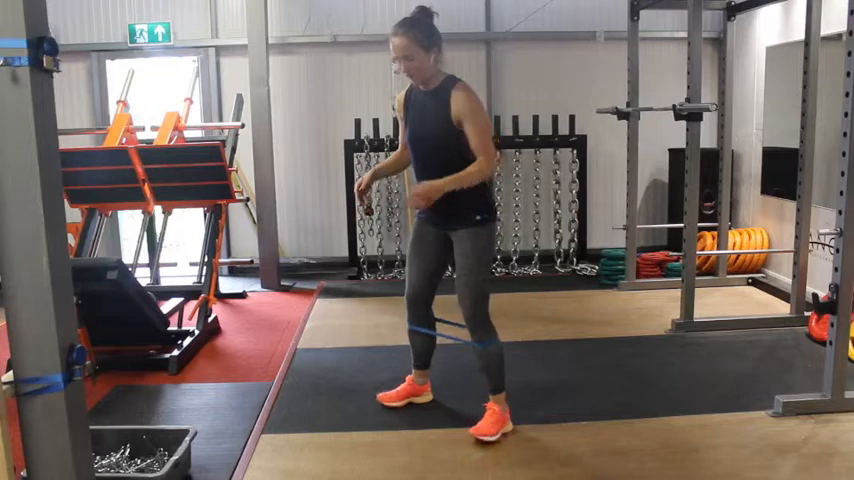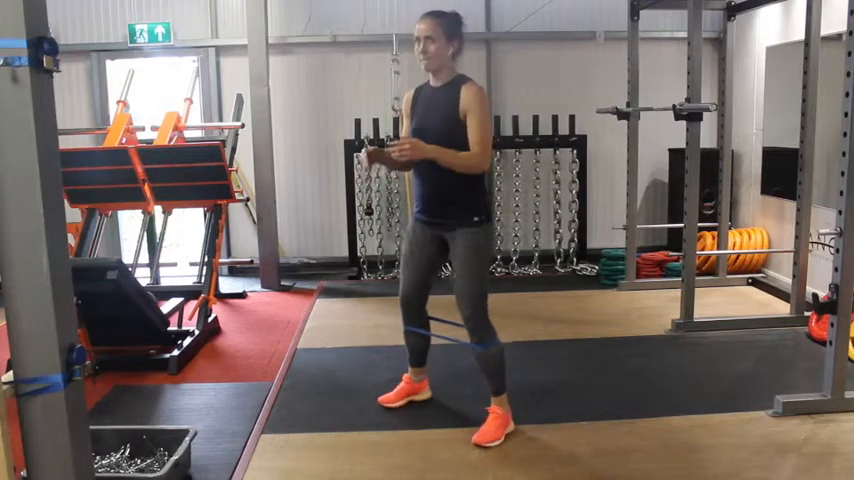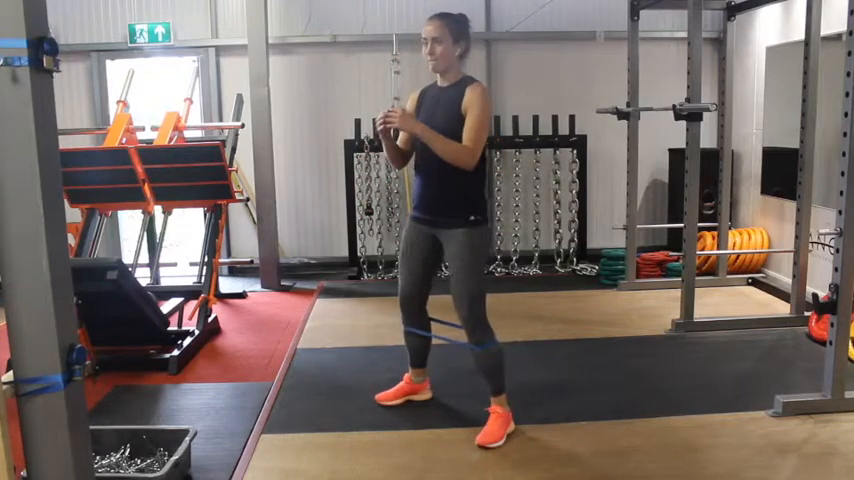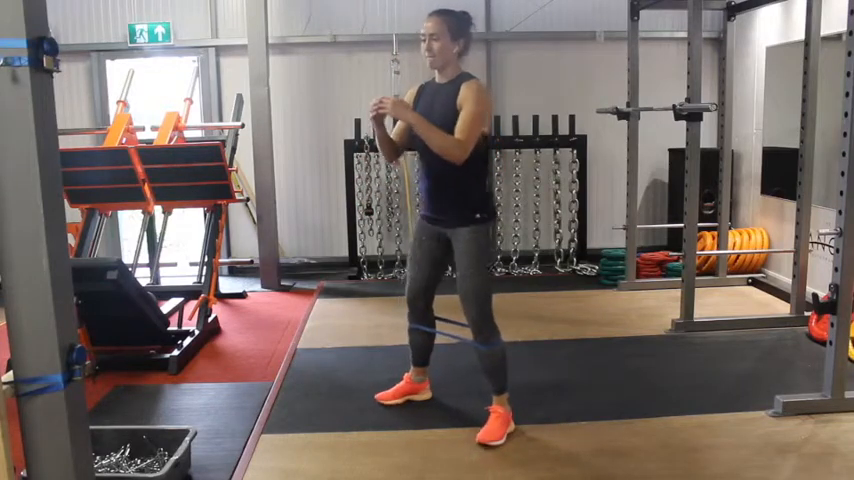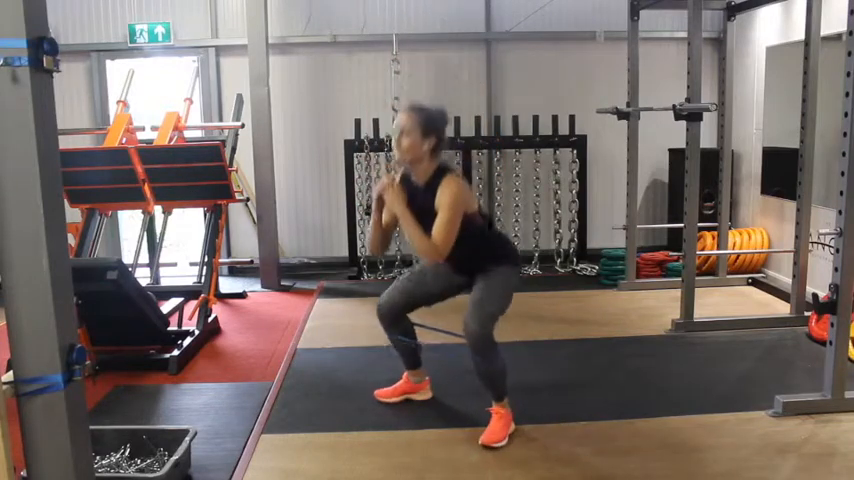
dt=0.5s
person 1, frame 1
left shoulder: (460, 97)
right shoulder: (405, 100)
left elbow: (488, 161)
left wrist: (441, 186)
right wrist: (375, 173)
left hip: (472, 219)
right hip: (430, 219)
left knee: (473, 311)
right knee: (416, 298)
left ankle: (499, 409)
right ankle: (419, 382)
person 1, frame 2
left shoulder: (470, 93)
right shoulder: (413, 98)
left elbow: (481, 161)
left wrist: (429, 150)
right wrist: (382, 156)
left hip: (468, 221)
right hip: (426, 218)
left knee: (473, 313)
right knee: (410, 298)
left ankle: (500, 409)
right ankle: (416, 381)
person 1, frame 3
left shoulder: (474, 93)
right shoulder: (419, 97)
left elbow: (468, 158)
right elbow: (401, 161)
left wrist: (418, 128)
right wrist: (387, 135)
left hip: (463, 222)
right hip: (422, 218)
left knee: (471, 314)
right knee: (409, 299)
left ankle: (500, 409)
right ankle: (417, 380)
person 1, frame 4
left shoulder: (472, 90)
right shoulder: (419, 93)
left elbow: (458, 152)
right elbow: (392, 154)
left wrist: (410, 117)
right wrist: (379, 123)
left hip: (472, 221)
right hip: (432, 218)
left knee: (477, 313)
right knee: (416, 297)
left ankle: (502, 408)
right ankle: (418, 380)
person 1, frame 5
left shoulder: (450, 187)
right shoulder: (402, 183)
left elbow: (433, 255)
right elbow: (376, 248)
left wrist: (399, 207)
right wrist: (379, 206)
left hip: (496, 265)
right hip: (454, 266)
left knee: (475, 329)
right knee: (387, 308)
left ankle: (502, 410)
right ankle: (416, 380)
